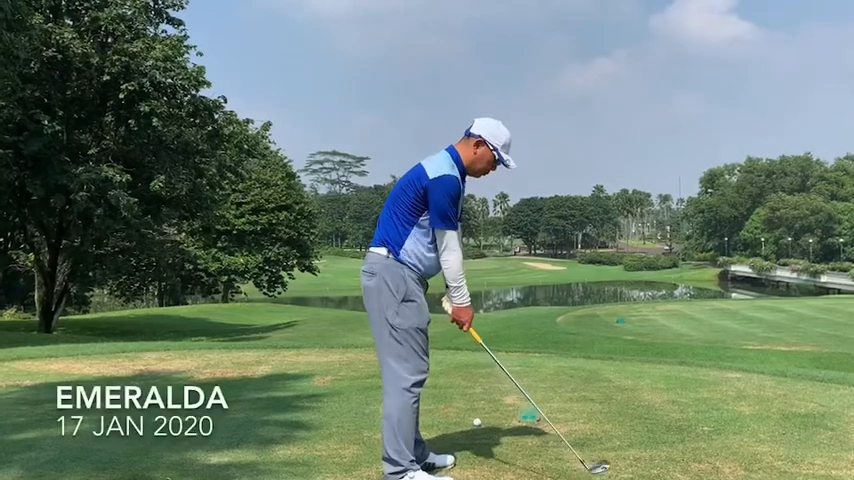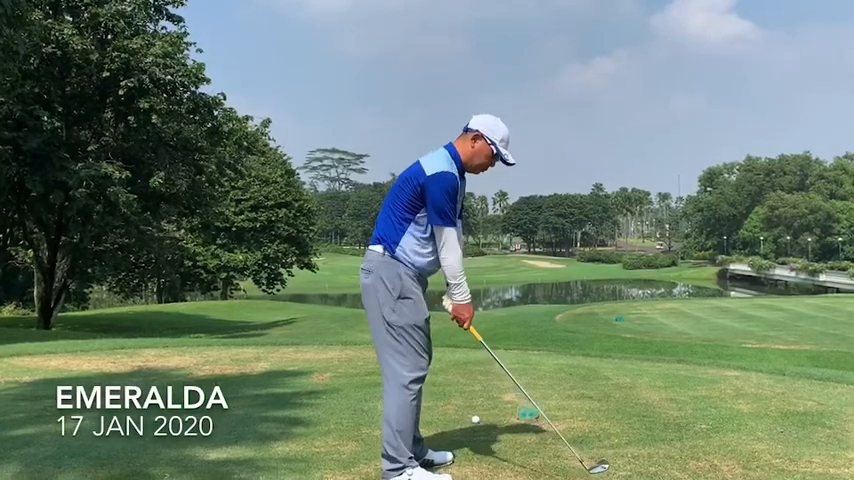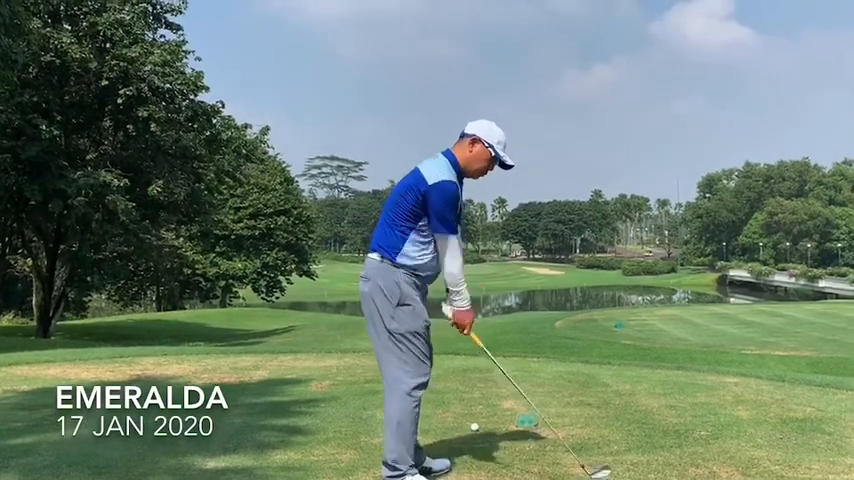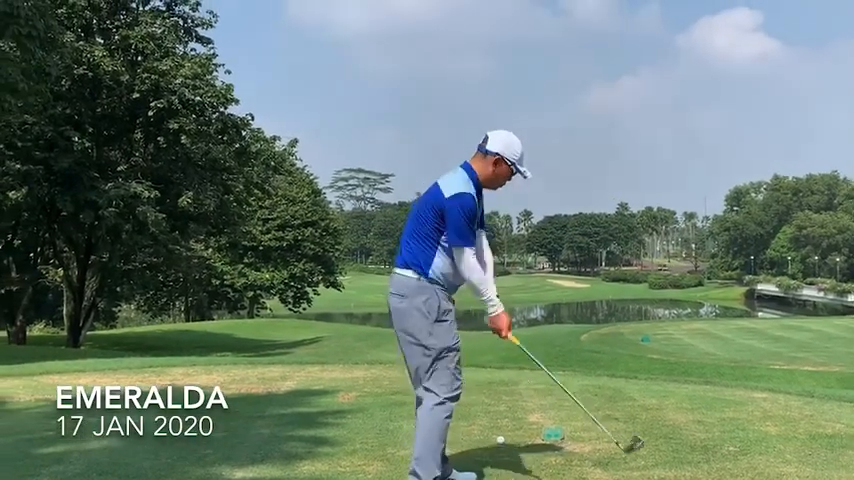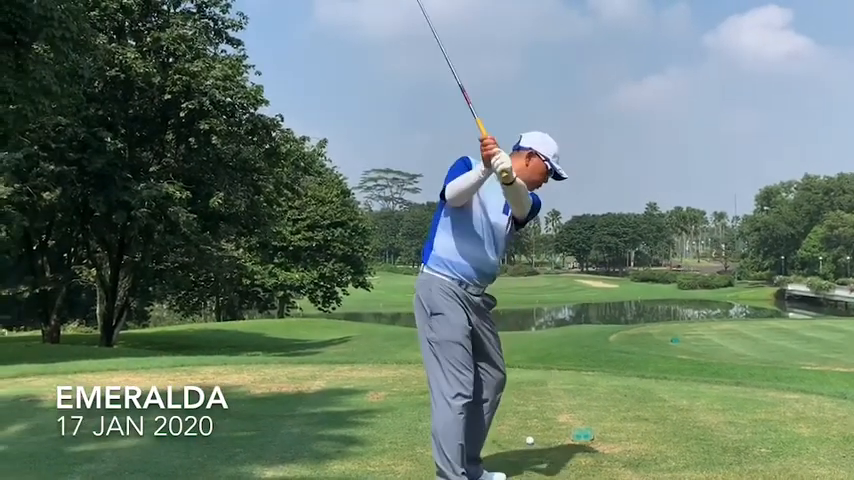
dt=1s
person 1, frame 1
left shoulder: (451, 176)
right shoulder: (443, 177)
left elbow: (450, 243)
right elbow: (448, 247)
left wrist: (454, 294)
right wrist: (462, 300)
left hip: (402, 275)
right hip: (392, 275)
left knee: (410, 370)
right knee: (406, 372)
person 1, frame 2
left shoulder: (454, 178)
right shoulder: (440, 174)
left elbow: (452, 238)
right elbow: (446, 243)
left wrist: (455, 292)
right wrist: (462, 296)
left hip: (405, 274)
right hip: (391, 273)
left knee: (414, 364)
right knee: (405, 368)
left ankle: (412, 450)
person 1, frame 3
left shoulder: (452, 183)
right shoulder: (441, 181)
left elbow: (449, 245)
right elbow: (448, 248)
left wrist: (453, 296)
right wrist: (461, 302)
left hip: (405, 283)
right hip: (391, 280)
left knee: (413, 372)
right knee: (407, 377)
person 1, frame 4
left shoulder: (462, 184)
right shoulder: (462, 197)
left elbow: (482, 252)
right elbow: (466, 264)
left wrist: (493, 303)
right wrist: (494, 308)
left hip: (412, 291)
right hip: (421, 295)
left knee: (431, 387)
right knee: (441, 389)
person 1, frame 5
left shoulder: (528, 200)
right shoulder: (468, 168)
left elbow: (519, 205)
right elbow: (453, 195)
left wrist: (503, 170)
right wrist: (486, 168)
left hip: (477, 297)
right hip: (441, 291)
left knee: (491, 380)
right knee: (454, 390)
